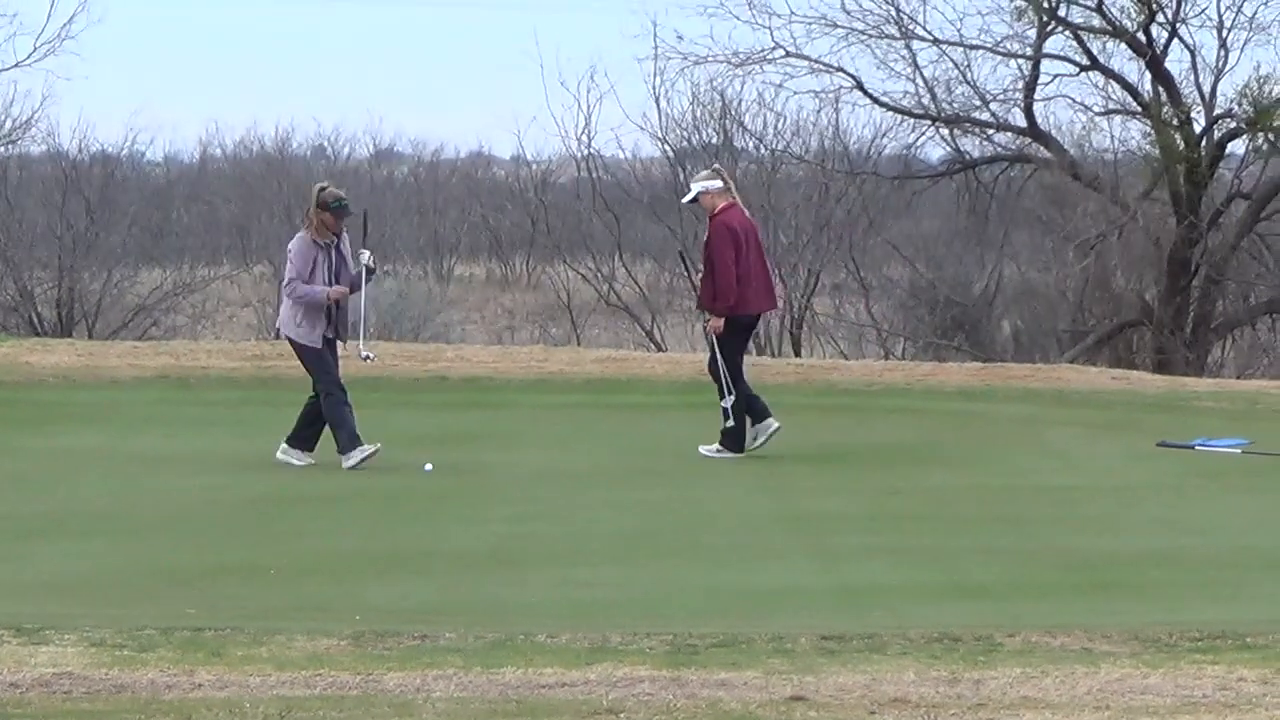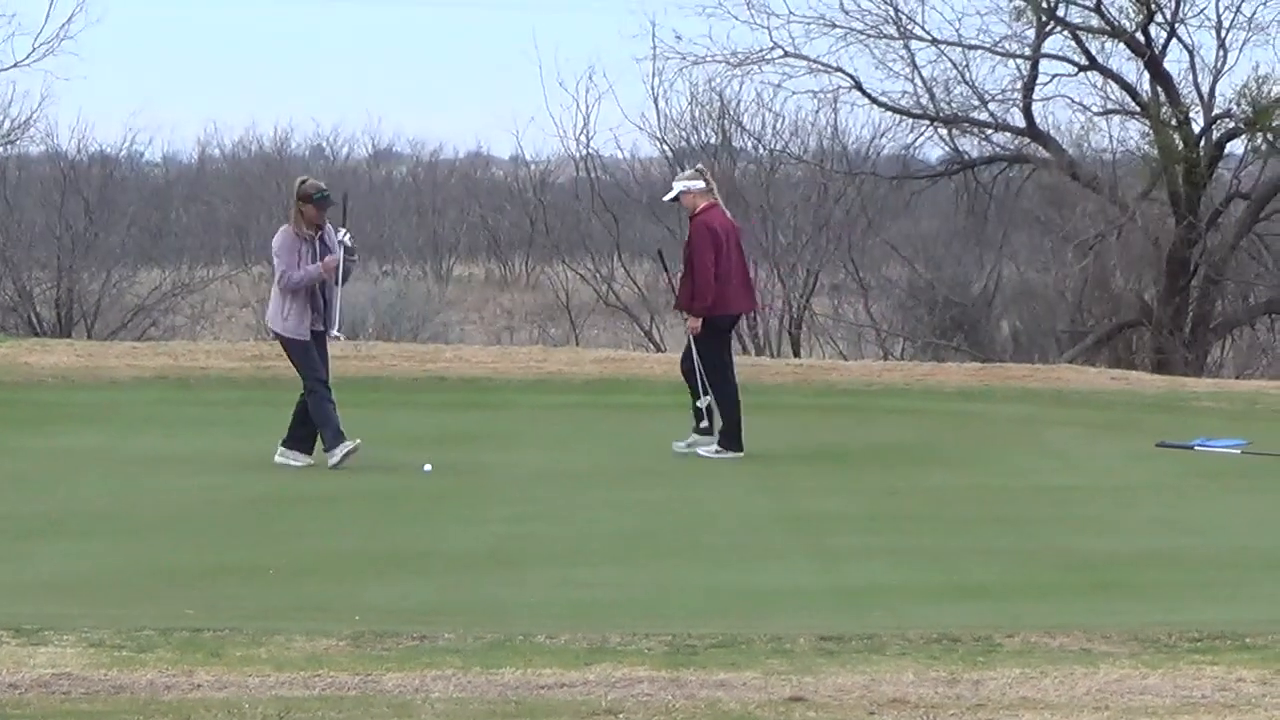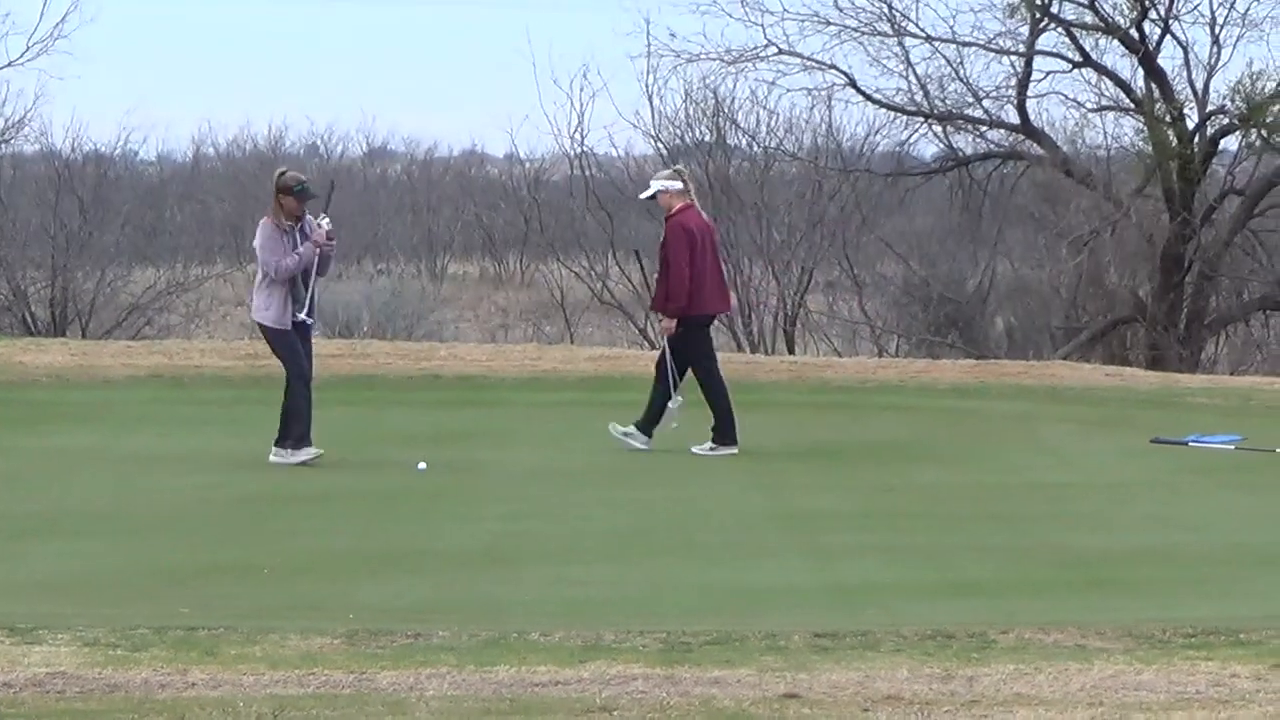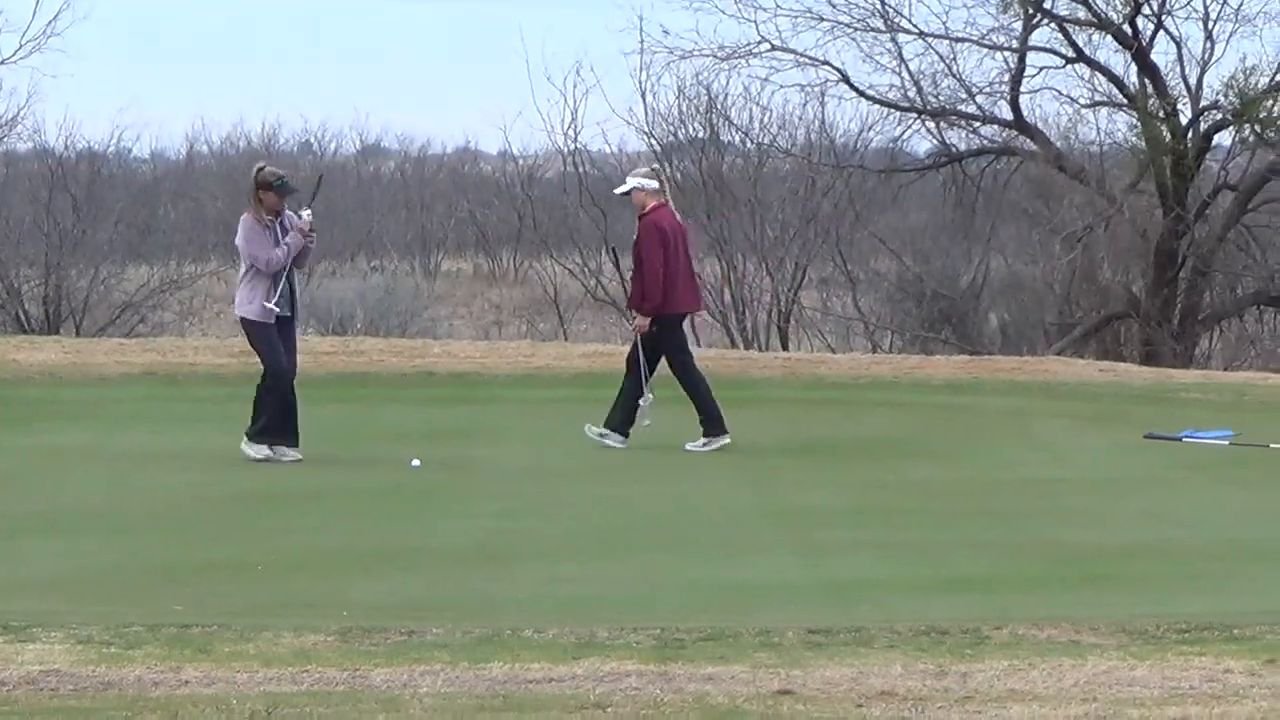
dt=0.1s
person 1, frame 1
left shoulder: (341, 240)
right shoulder: (303, 242)
left elbow: (351, 284)
right elbow: (292, 287)
left wrist: (365, 270)
right wrist: (326, 294)
left hip: (328, 326)
right hip: (303, 325)
left knee: (327, 387)
right knee: (332, 385)
left ankle: (293, 447)
right ankle: (351, 449)
person 1, frame 2
left shoulder: (328, 233)
right shoulder: (287, 236)
left elbow: (339, 279)
right elbow: (287, 279)
left wrist: (347, 255)
right wrist: (319, 270)
left hip: (318, 321)
right hip: (291, 321)
left knee: (316, 383)
right knee: (317, 381)
left ankle: (292, 448)
right ankle: (335, 445)
person 1, frame 3
left shoulder: (308, 224)
right shoulder: (269, 227)
left elbow: (320, 270)
right elbow: (278, 268)
left wrist: (325, 245)
right wrist: (309, 247)
left hip: (300, 312)
right hip: (274, 313)
left knee: (301, 376)
right knee: (299, 373)
left ankle: (285, 446)
right ankle: (297, 445)
person 1, frame 4
left shoulder: (287, 219)
right shoulder: (250, 223)
left elbow: (299, 263)
right elbow: (270, 263)
left wrist: (306, 237)
right wrist: (296, 236)
left hip: (284, 307)
right hip: (257, 308)
left knee: (287, 373)
right knee: (276, 369)
left ankle: (281, 443)
right ankle: (255, 438)
person 2, frame 1
left shoulder: (720, 223)
right shoulder: (742, 217)
left elbow: (725, 270)
left wrist: (718, 312)
left hip: (734, 309)
right hip: (750, 306)
left knee: (724, 370)
right knee: (728, 369)
left ankle: (733, 442)
right ankle: (762, 419)
person 2, frame 2
left shoulder: (703, 223)
right shoulder: (723, 217)
left elbow: (703, 272)
left wrist: (696, 312)
left hip: (716, 309)
right hip: (730, 305)
left knee: (716, 373)
right knee: (694, 366)
left ankle: (731, 443)
right ankle: (705, 431)
person 2, frame 3
left shoulder: (678, 224)
right shoulder: (699, 218)
left elbow: (679, 272)
left wrist: (671, 313)
left hip: (691, 309)
right hip: (704, 305)
left knee: (705, 371)
right knee: (668, 367)
left ankle: (725, 438)
right ankle: (644, 430)
person 2, frame 4
left shoulder: (651, 223)
right shoulder: (670, 217)
left elbow: (653, 271)
left wrist: (645, 311)
left hip: (662, 308)
right hip: (674, 303)
left knee: (683, 367)
right knee: (638, 364)
left ankle: (715, 430)
right ankle: (616, 428)
